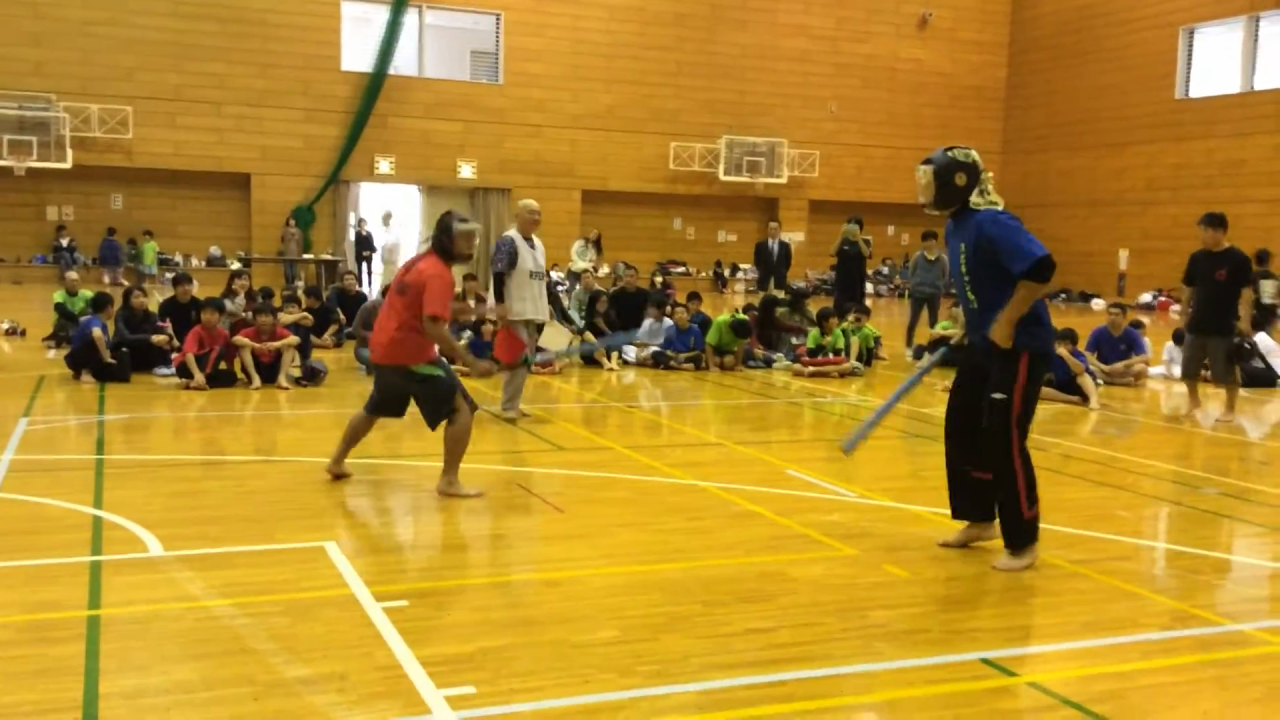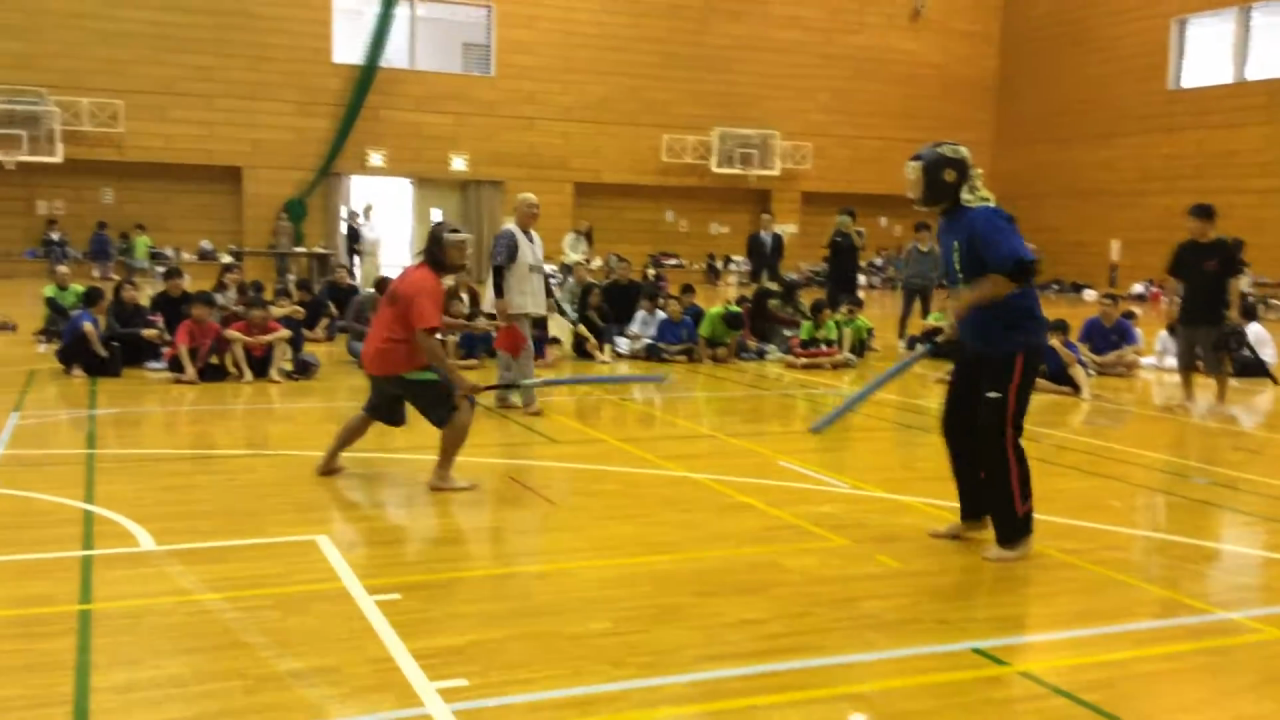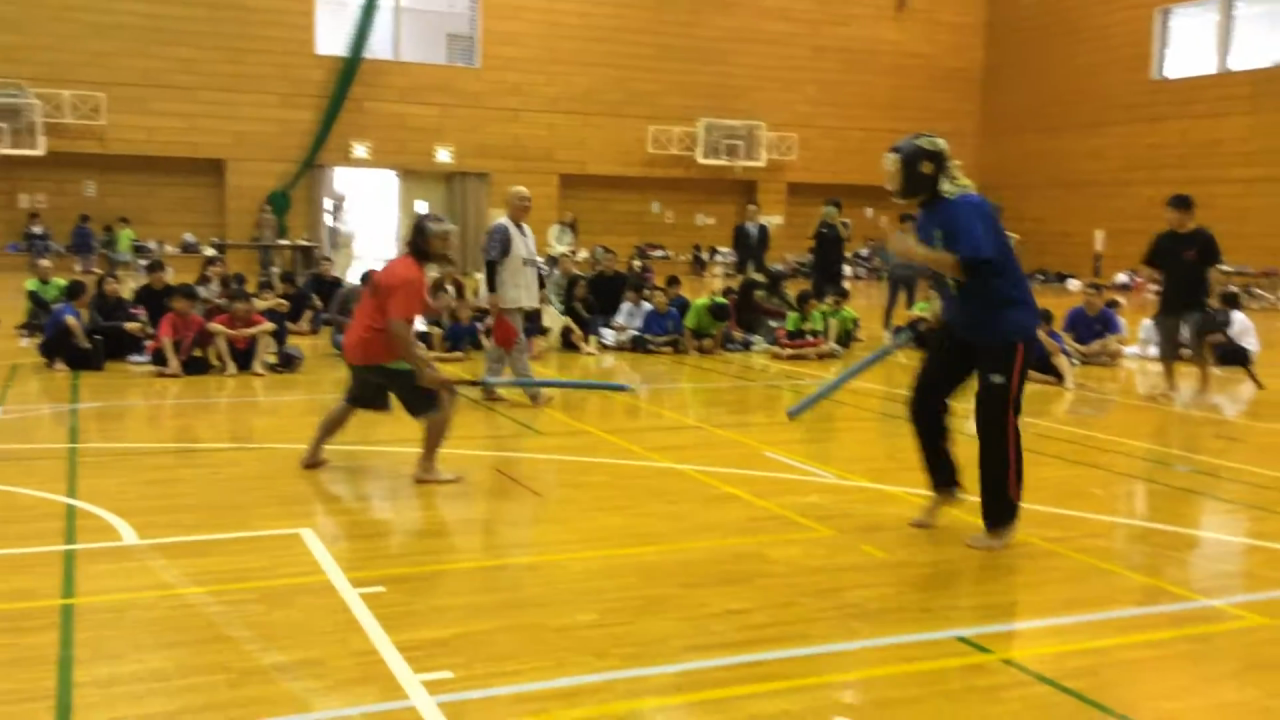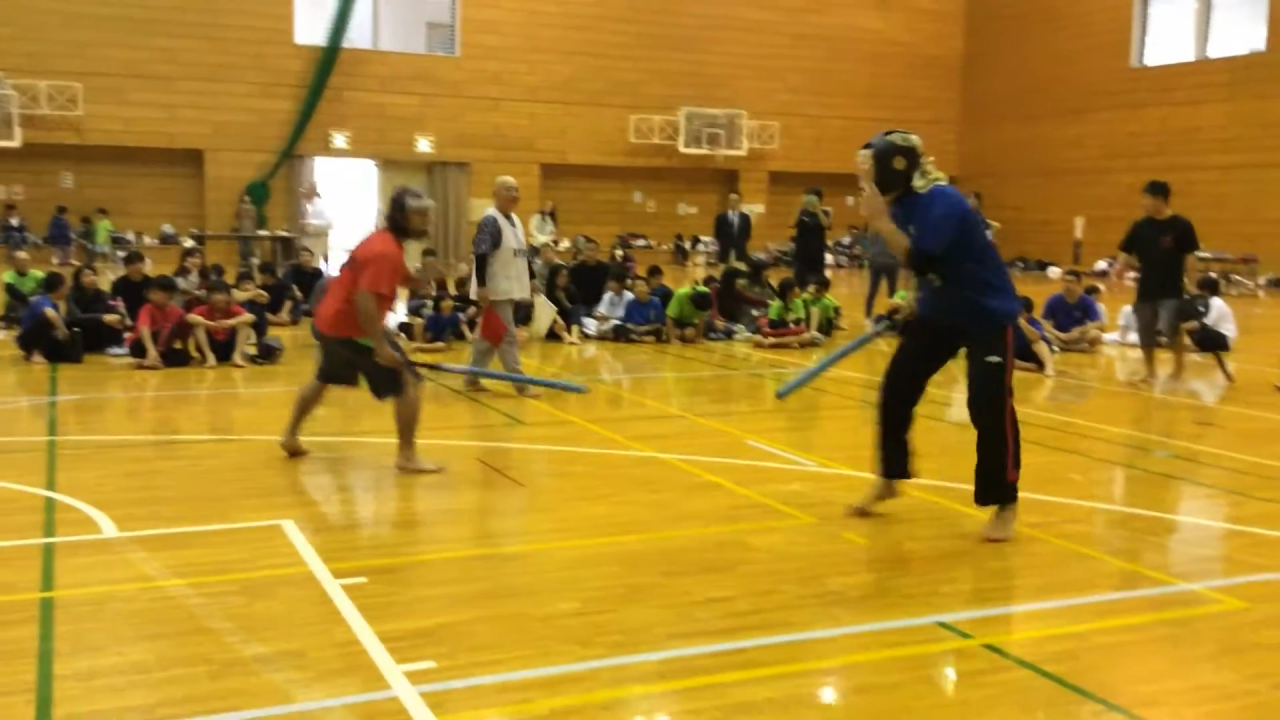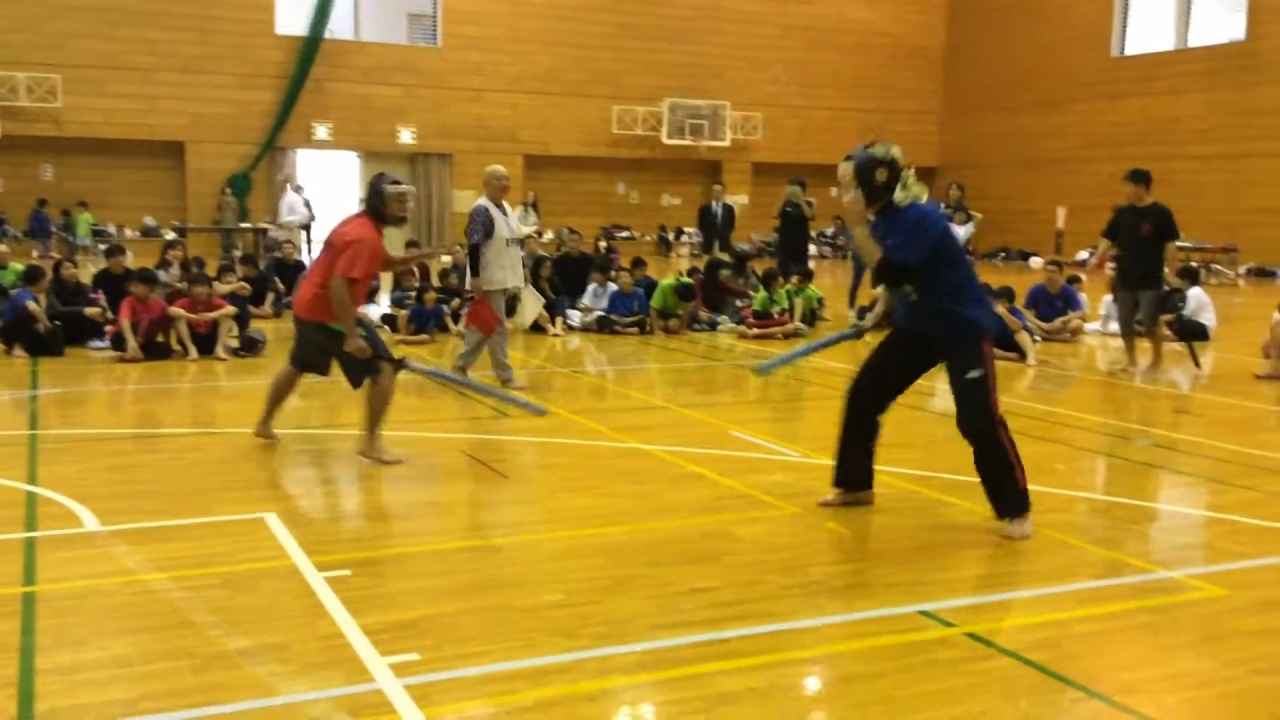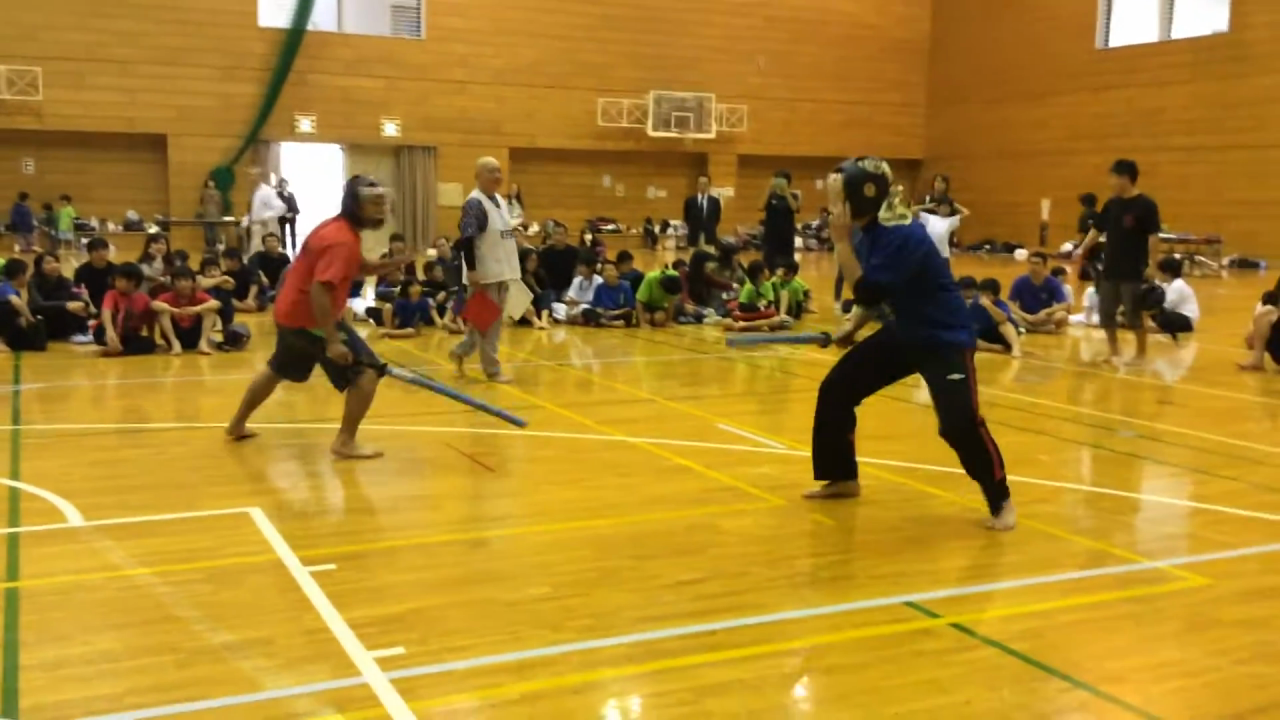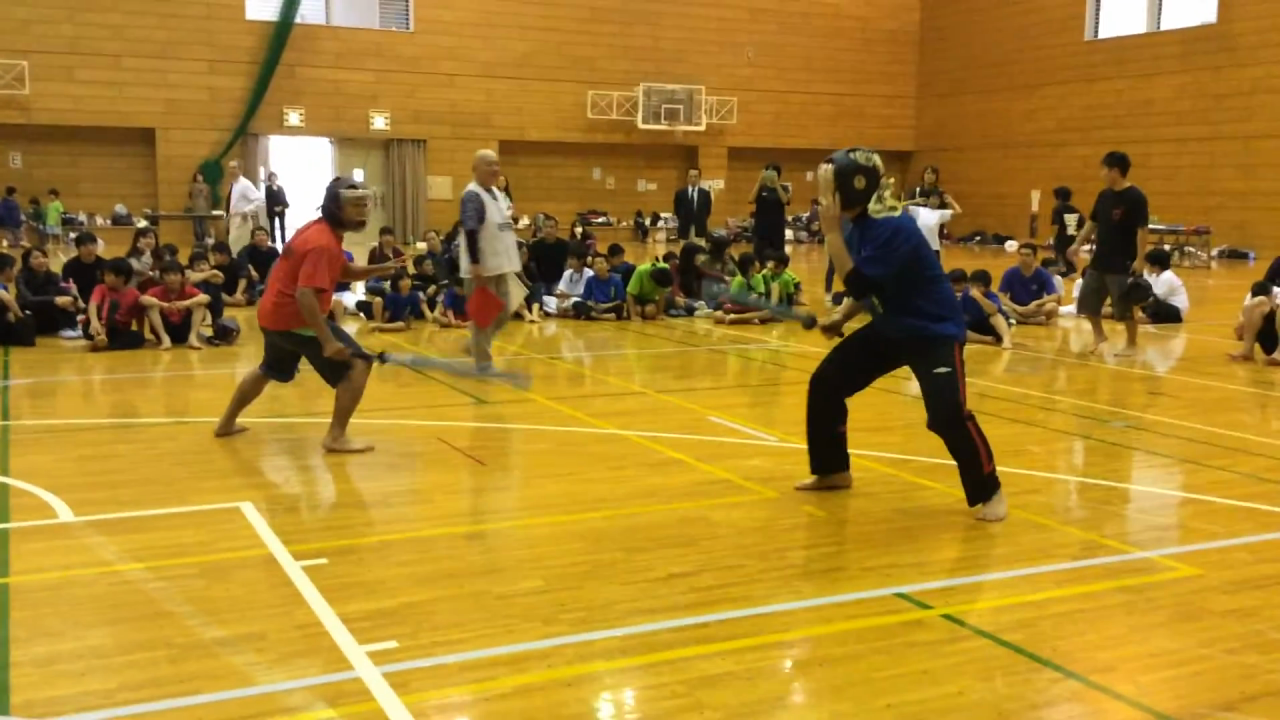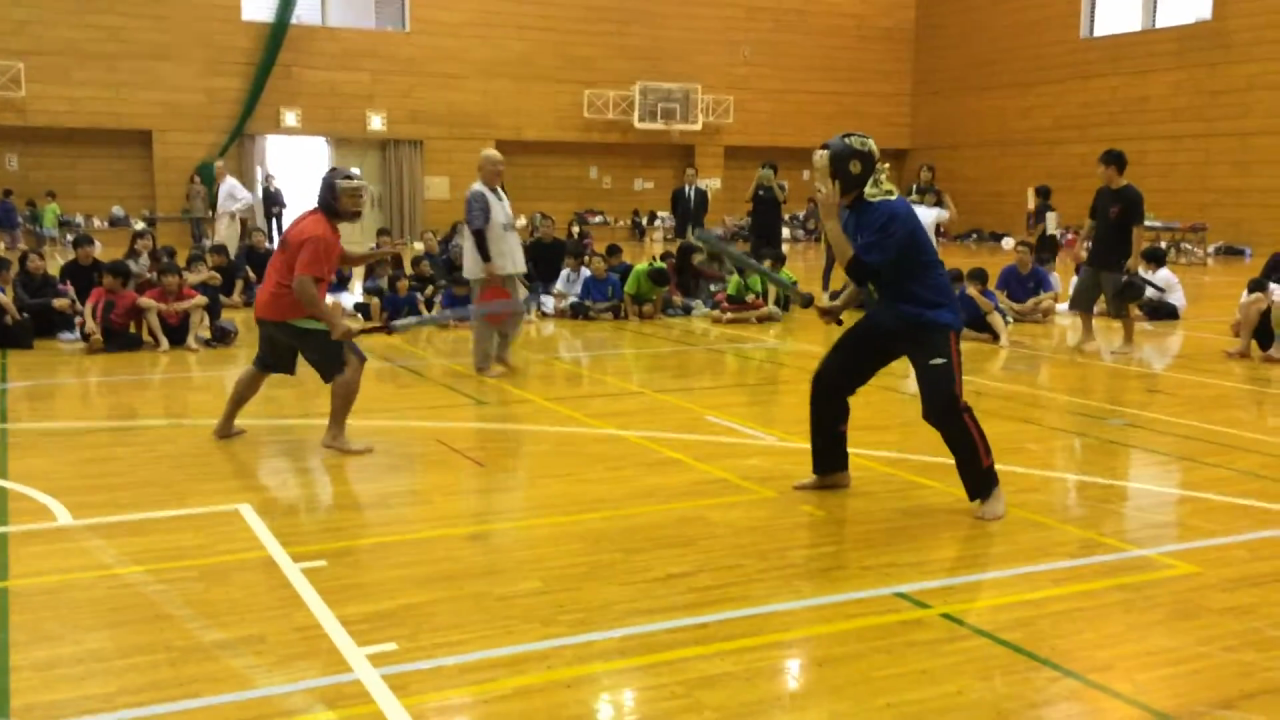
dt=0.1s
person 1, frame 1
left shoulder: (992, 223)
right shoulder: (956, 226)
left elbow: (1041, 268)
left wrist: (1007, 321)
right wrist: (969, 322)
left hip: (1021, 344)
right hip: (984, 341)
left knee: (1003, 433)
right knee: (961, 424)
left ankle: (1023, 541)
right ankle: (980, 519)
person 1, frame 2
left shoulder: (985, 220)
right shoulder: (949, 221)
left elbow: (1019, 270)
left wrist: (967, 300)
right wrist: (959, 311)
left hip: (1015, 342)
right hip: (976, 341)
left knee: (996, 434)
right knee: (959, 424)
left ankle: (1016, 534)
right ankle: (975, 514)
person 1, frame 3
left shoulder: (966, 208)
right shoulder: (928, 212)
left elbow: (972, 265)
left wrist: (914, 253)
right wrist: (940, 309)
left hip: (1005, 325)
right hip: (962, 324)
left knee: (995, 417)
right knee: (924, 401)
left ankle: (1001, 520)
right ankle: (944, 489)
person 1, frame 4
left shoulder: (943, 204)
right shoulder: (903, 204)
left elbow: (921, 260)
left wrist: (882, 222)
right wrist: (914, 303)
left hip: (987, 311)
right hip: (939, 312)
left knee: (990, 404)
right knee: (897, 389)
left ankle: (1004, 504)
right ankle: (890, 477)
person 1, frame 5
left shoulder: (919, 219)
right shoulder: (884, 219)
left elbow: (890, 274)
left wrist: (858, 228)
left hip: (963, 326)
right hip: (916, 326)
left knee: (979, 416)
right knee: (863, 393)
left ankle: (1015, 508)
right ankle: (855, 485)
person 1, frame 6
left shoulder: (905, 237)
right shoulder: (868, 234)
left elbow: (867, 291)
left wrist: (841, 242)
right wrist: (851, 328)
left hip: (944, 339)
right hip: (899, 336)
left knee: (960, 419)
right knee: (834, 391)
left ankle: (1001, 501)
right ankle: (841, 478)
person 1, frame 7
left shoulder: (894, 229)
right shoulder: (858, 226)
left elbow: (858, 283)
left wrist: (832, 233)
right wrist: (839, 318)
left hip: (934, 331)
right hip: (889, 327)
left knee: (947, 412)
right knee: (825, 383)
left ankle: (989, 492)
right ankle: (833, 470)
person 1, frame 8
left shoulder: (891, 213)
right shoulder: (855, 213)
left elbow: (861, 270)
left wrist: (831, 221)
right wrist: (839, 305)
left hip: (929, 319)
right hip: (887, 317)
left knee: (943, 405)
right knee: (828, 381)
left ankle: (988, 489)
right ankle: (831, 469)
person 2, frame 1
left shoulder: (420, 262)
right shoulder: (438, 274)
right elbow: (433, 326)
right wrist: (469, 361)
left hip: (383, 350)
right hip: (410, 354)
left knee: (374, 410)
right knee: (461, 409)
left ankle: (337, 462)
right ankle: (449, 480)
person 2, frame 2
left shoulder: (413, 274)
right shoulder: (427, 286)
right elbow: (425, 338)
right wrist: (457, 378)
left hip: (377, 358)
right hip: (401, 362)
left knee: (372, 412)
right knee: (462, 405)
left ankle: (329, 460)
right ankle: (442, 475)
person 2, frame 3
left shoulder: (400, 265)
right shoulder: (410, 276)
left elbow: (421, 307)
right elbow: (397, 327)
right wrist: (422, 369)
left hip: (357, 346)
right hip: (382, 351)
left knee: (352, 401)
right knee: (444, 396)
left ankle: (313, 452)
right ankle: (427, 467)
person 2, frame 4
left shoulder: (382, 241)
right shoulder: (387, 251)
left elbow: (402, 279)
right elbow: (363, 299)
right wrist: (381, 346)
left hip: (329, 322)
right hip: (351, 326)
left knee: (324, 380)
right knee: (407, 381)
left ankle: (291, 438)
right ankle: (407, 456)
person 2, frame 5
left shoulder: (359, 224)
right shoulder: (364, 236)
left elbow: (385, 264)
right elbow: (338, 285)
left wrist: (417, 257)
right wrist: (350, 335)
left hip: (307, 307)
right hip: (328, 312)
left knee: (298, 365)
right knee: (384, 369)
left ankle: (265, 423)
right ankle: (371, 443)
person 2, frame 6
left shoulder: (335, 228)
right shoulder: (342, 241)
left elbow: (361, 268)
right elbow: (319, 291)
left wrist: (395, 263)
right wrist: (332, 341)
left hip: (289, 313)
right hip: (308, 317)
left knee: (276, 370)
right knee: (367, 371)
left ankle: (237, 424)
right ankle: (346, 441)
person 2, frame 7
left shoulder: (320, 230)
right shoulder: (323, 243)
left elbow: (346, 273)
right elbow: (305, 295)
left wrist: (381, 269)
right wrist: (327, 340)
left hip: (273, 314)
right hip: (294, 318)
left knee: (268, 370)
right knee: (358, 365)
left ankle: (227, 422)
right ankle: (336, 436)
person 2, frame 8
left shoulder: (314, 220)
right shoulder: (319, 232)
left elbow: (342, 259)
right elbow: (302, 284)
left wrist: (377, 255)
right wrist: (335, 324)
left hip: (269, 306)
right hip: (291, 310)
left knee: (263, 366)
right knee: (351, 361)
left ankle: (226, 423)
right ankle: (335, 434)
person 3, frame 1
left shoulder: (537, 243)
right shoulder: (508, 241)
right elbow: (498, 275)
left wrist: (547, 305)
right wrist: (500, 305)
left hip: (533, 311)
right hip: (513, 311)
left knee: (525, 360)
right knee: (516, 357)
left ankle: (512, 404)
right ankle: (509, 405)
person 3, frame 2
left shoulder: (535, 238)
right shoulder: (507, 235)
left elbow: (540, 272)
right elbow: (498, 269)
left wrist: (547, 297)
right wrist: (500, 299)
left hip: (529, 304)
right hip: (512, 305)
left knee: (511, 351)
right knee: (523, 351)
left ankle: (503, 396)
right ankle: (528, 400)
person 3, frame 3
left shoulder: (526, 230)
right shoulder: (500, 229)
left elbow: (531, 264)
right elbow: (490, 264)
left wrist: (540, 290)
right wrist: (493, 294)
left hip: (521, 297)
right hip: (506, 300)
left knee: (501, 345)
right knee: (517, 345)
left ankle: (489, 387)
right ankle: (533, 392)
person 3, frame 4
left shoulder: (515, 220)
right shoulder: (490, 221)
left elbow: (521, 255)
right elbow: (481, 256)
left wrist: (530, 281)
right wrist: (483, 288)
left hip: (512, 288)
right hip: (496, 291)
left knee: (488, 336)
right knee: (507, 337)
left ankle: (472, 378)
right ankle: (521, 384)
person 3, frame 5
left shoulder: (507, 208)
right shoulder: (481, 211)
left elbow: (514, 243)
right elbow: (474, 247)
left wrist: (521, 270)
right wrist: (475, 278)
left hip: (505, 279)
right hip: (489, 281)
left knee: (482, 327)
right knee: (497, 328)
left ankle: (461, 364)
right ankle: (506, 376)
person 3, frame 6
left shoulder: (500, 200)
right shoulder: (474, 203)
right elbow: (468, 240)
left wrist: (516, 264)
right wrist: (472, 271)
left hip: (501, 272)
right hip: (483, 274)
left knee: (492, 319)
left ankle: (460, 351)
right ankle: (492, 370)
person 3, frame 7
left shoulder: (497, 193)
right shoulder: (472, 196)
right elbow: (470, 233)
left wrist: (514, 257)
right wrist: (475, 265)
left hip: (500, 266)
right hip: (483, 267)
left knee: (504, 311)
left ankle: (478, 350)
right ankle: (483, 363)
person 3, frame 8
left shoulder: (500, 193)
right shoulder: (477, 195)
right elbow: (477, 232)
left wrist: (513, 263)
right wrist: (488, 265)
left hip: (507, 265)
right hip: (487, 268)
left knee: (514, 311)
right knee: (487, 316)
left ankle: (501, 354)
right ankle: (483, 364)
person 4, frame 1
left shoulder: (1238, 259)
right shoulder: (1197, 257)
left elbow: (1246, 291)
right elbow: (1189, 288)
left wrist: (1244, 319)
right wrist: (1185, 314)
left hip: (1224, 325)
right hip: (1197, 323)
left knee: (1226, 370)
right knee: (1189, 364)
left ankle: (1230, 409)
right ankle: (1194, 401)
person 4, frame 2
left shoulder: (1225, 249)
right shoulder: (1184, 249)
left elbow: (1233, 281)
right elbow: (1175, 278)
left wrist: (1233, 309)
left hip: (1214, 315)
right hip: (1188, 313)
left knee: (1216, 360)
right knee: (1185, 358)
left ankle: (1221, 397)
right ankle: (1188, 395)
person 4, frame 3
left shoulder: (1204, 238)
right shoulder: (1163, 239)
left elbow: (1212, 270)
right elbow: (1150, 269)
left hip: (1195, 303)
right hip: (1169, 302)
left knee: (1197, 342)
right knee: (1167, 346)
left ankle: (1204, 381)
right ankle: (1170, 384)
person 4, frame 4
left shoulder: (1181, 225)
right shoulder: (1140, 226)
left elbow: (1190, 256)
right elbow: (1126, 253)
right wrist: (1117, 272)
left hip: (1171, 290)
right hip: (1146, 289)
left knee: (1170, 328)
right knee: (1145, 332)
left ankle: (1179, 366)
right ankle: (1150, 371)
person 4, frame 5
left shoulder: (1161, 213)
right shoulder: (1122, 213)
left elbow: (1171, 245)
right elbow: (1108, 239)
right wrist: (1097, 258)
left hip: (1151, 280)
right hip: (1126, 278)
left knee: (1149, 320)
right knee: (1125, 321)
left ankle: (1156, 359)
right ankle: (1131, 359)
person 4, frame 6
left shoulder: (1146, 205)
right shoulder: (1111, 204)
left elbow: (1154, 237)
right elbow: (1097, 230)
left wrist: (1152, 265)
right wrist: (1082, 250)
left hip: (1134, 272)
right hip: (1110, 269)
left knee: (1134, 313)
right knee: (1106, 311)
left ankle: (1141, 352)
right ankle: (1114, 349)
person 4, frame 7
left shoulder: (1136, 198)
right shoulder: (1104, 195)
left elbow: (1142, 230)
right elbow: (1093, 222)
left wrist: (1139, 259)
right wrist: (1077, 244)
left hip: (1122, 264)
right hip: (1099, 260)
left knee: (1124, 306)
right knee: (1087, 300)
left ankle: (1131, 344)
right ankle: (1099, 335)
person 4, frame 8
left shoulder: (1132, 196)
right shoulder: (1101, 193)
left elbow: (1137, 228)
left wrist: (1134, 257)
right wrist: (1081, 244)
left hip: (1117, 262)
right hip: (1094, 258)
left knee: (1120, 303)
right knee: (1081, 296)
left ankle: (1128, 341)
right ankle: (1087, 334)
